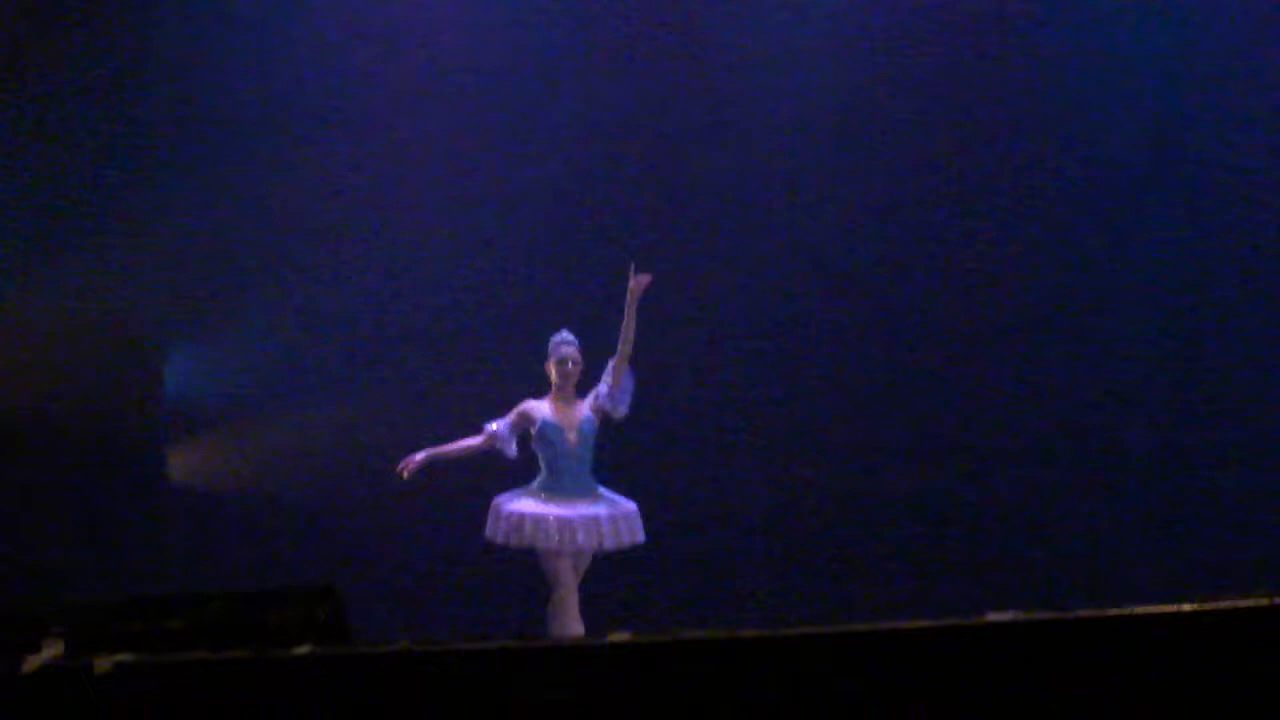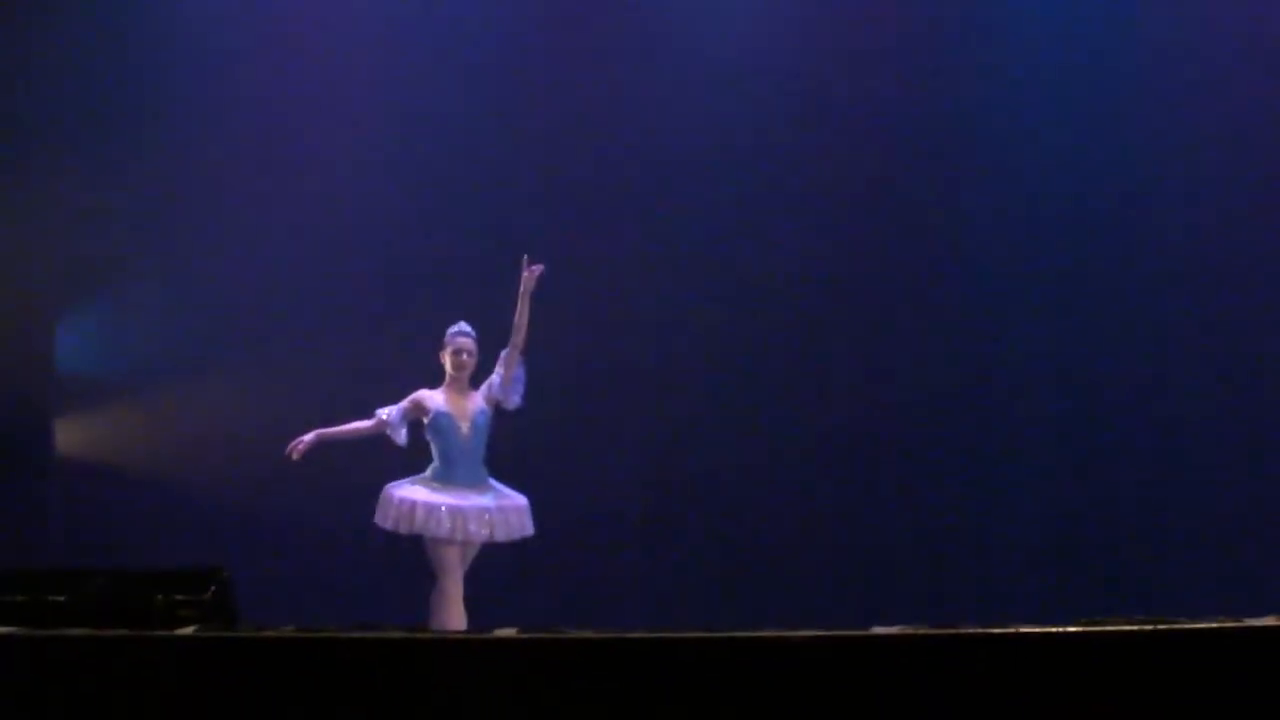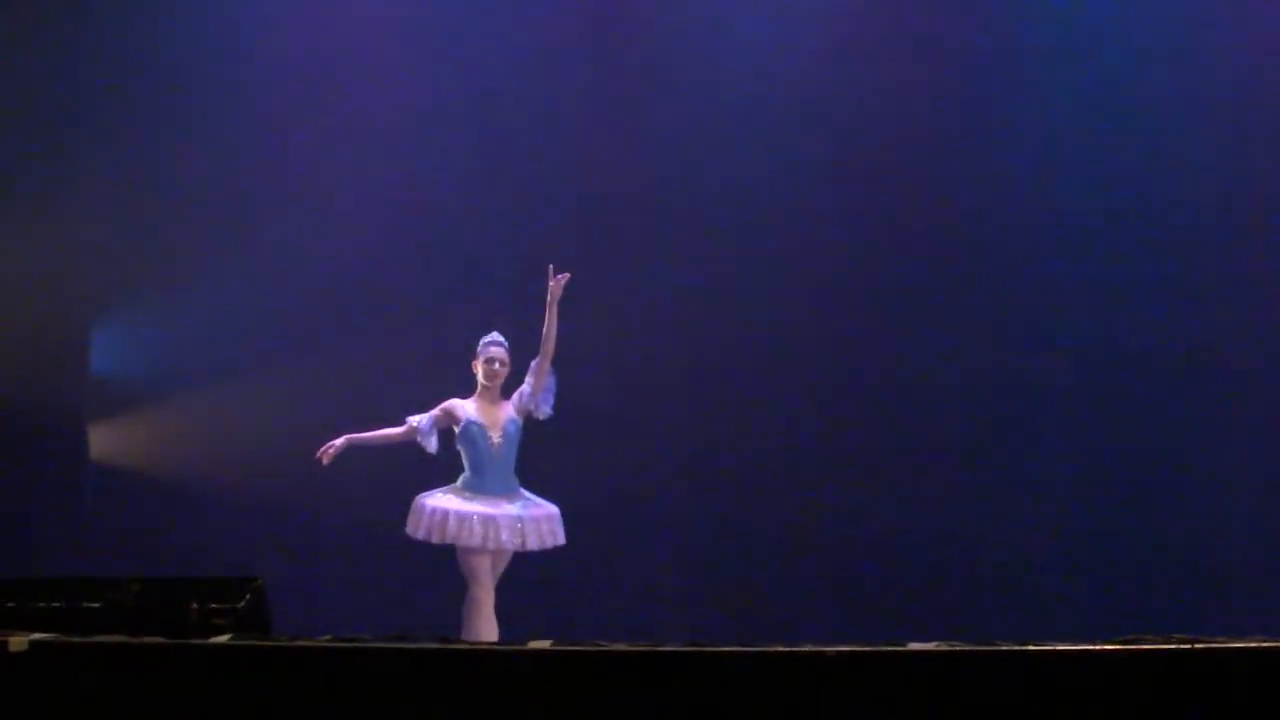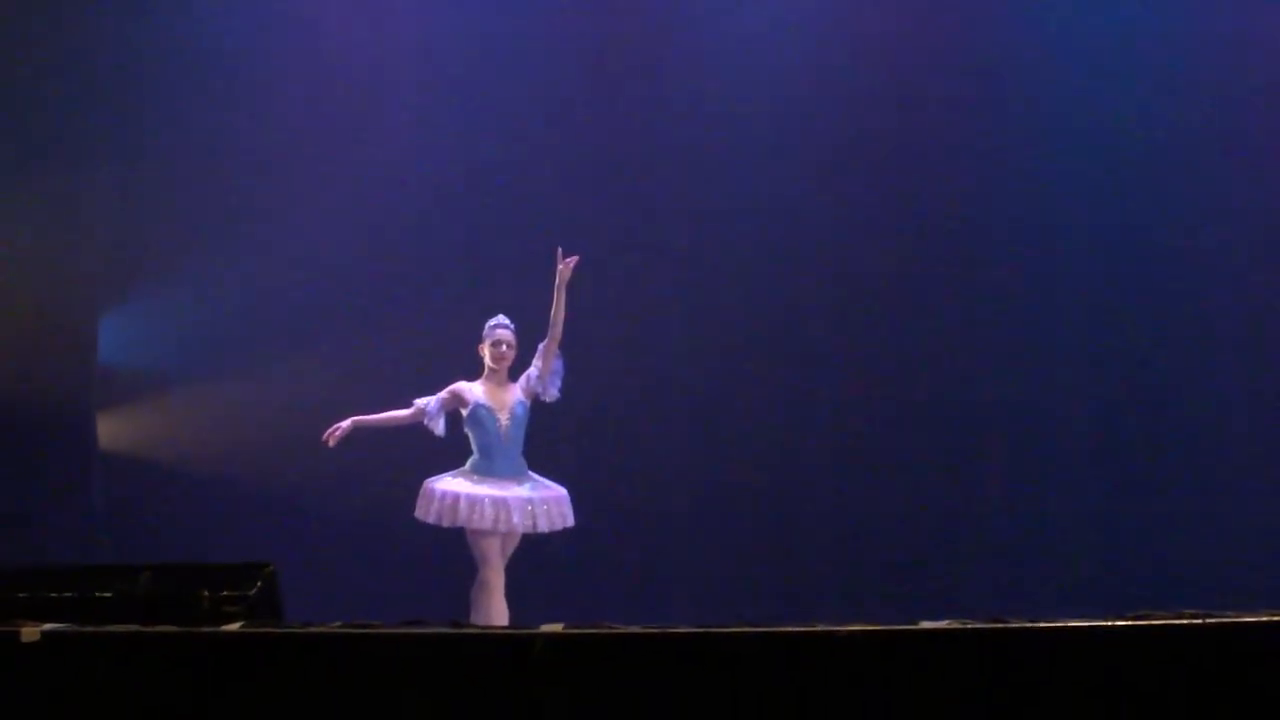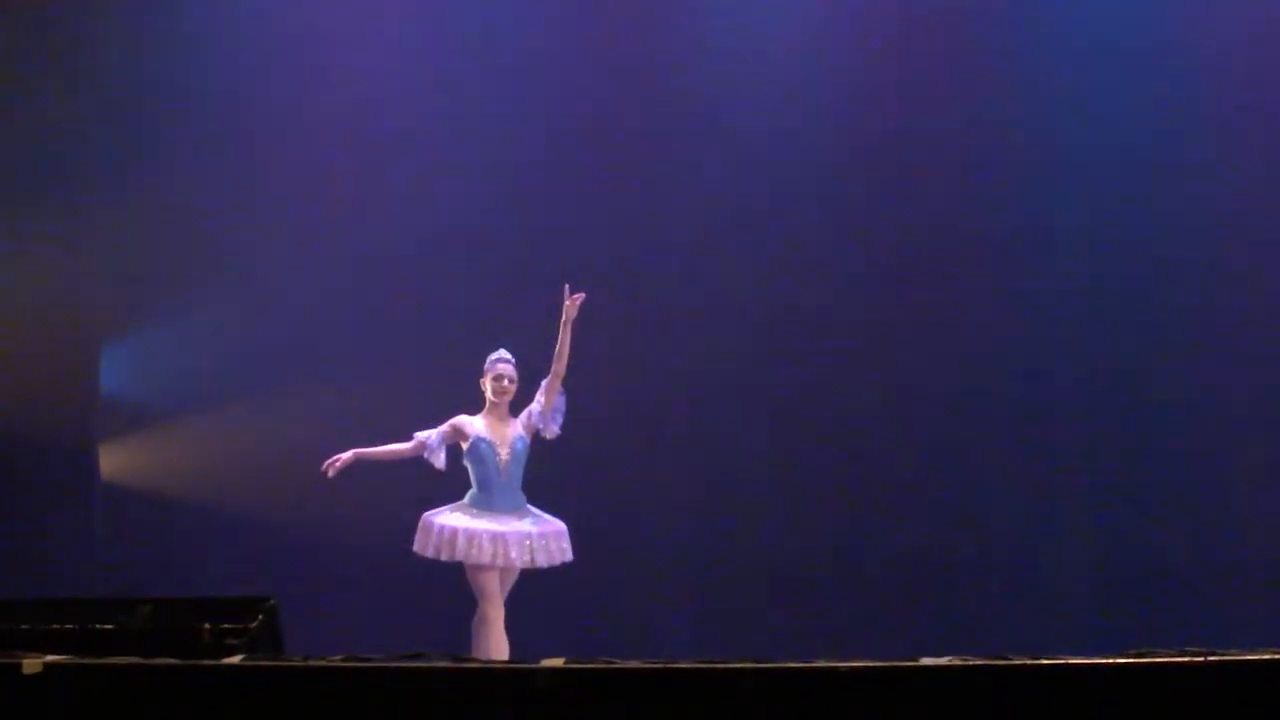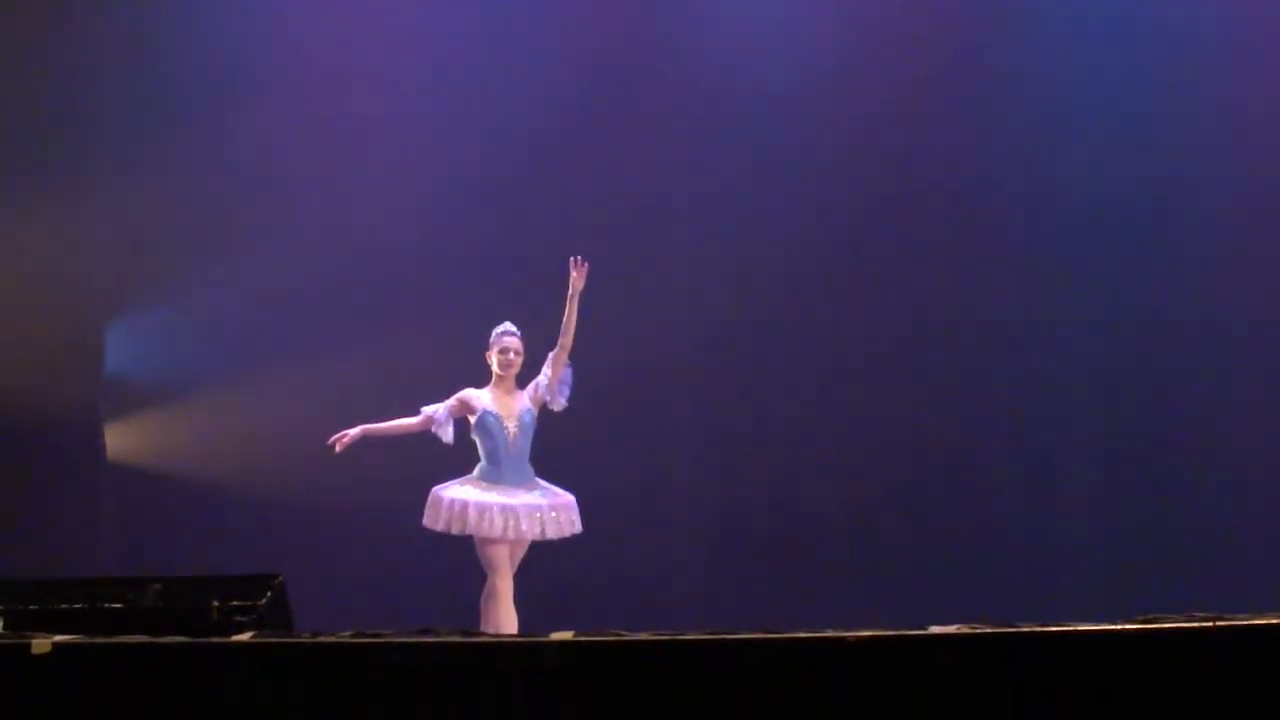
dt=0.7s
person 1, frame 1
left shoulder: (592, 406)
right shoulder: (531, 411)
left elbow: (622, 357)
right elbow: (482, 441)
left wrist: (632, 301)
right wrist: (428, 454)
left hip: (586, 507)
right hip: (547, 507)
left knee: (567, 591)
right knee: (565, 591)
person 1, frame 2
left shoulder: (486, 397)
right shoulder: (425, 400)
left elbow: (515, 348)
right elbow: (373, 425)
left wrist: (525, 293)
right wrist: (318, 435)
left hip: (477, 498)
right hip: (438, 495)
left knee: (451, 581)
right knee: (450, 582)
person 1, frame 3
left shoulder: (518, 406)
right shoulder: (457, 409)
left elbow: (546, 356)
right elbow: (403, 432)
left wrist: (553, 302)
right wrist: (349, 439)
left hip: (508, 507)
right hip: (471, 505)
left knee: (482, 591)
right knee: (481, 592)
person 1, frame 4
left shoulder: (525, 389)
right shoulder: (464, 391)
left elbow: (553, 339)
right elbow: (410, 414)
left wrist: (560, 286)
right wrist: (356, 421)
left hip: (517, 489)
right hip: (479, 487)
left knee: (491, 574)
right knee: (491, 575)
left ankle: (481, 625)
person 1, frame 5
left shoulder: (525, 424)
right shoulder: (464, 425)
left elbow: (556, 376)
right elbow: (410, 447)
left wrist: (566, 323)
right wrist: (356, 454)
left hip: (515, 524)
right hip: (478, 522)
left knee: (490, 609)
right knee: (492, 610)
left ankle: (481, 663)
person 1, frame 6
left shoulder: (533, 396)
right shoulder: (472, 398)
left elbow: (563, 349)
right elbow: (419, 421)
left wrist: (574, 295)
right wrist: (364, 429)
left hip: (525, 497)
right hip: (487, 496)
left knee: (500, 583)
right knee: (501, 583)
